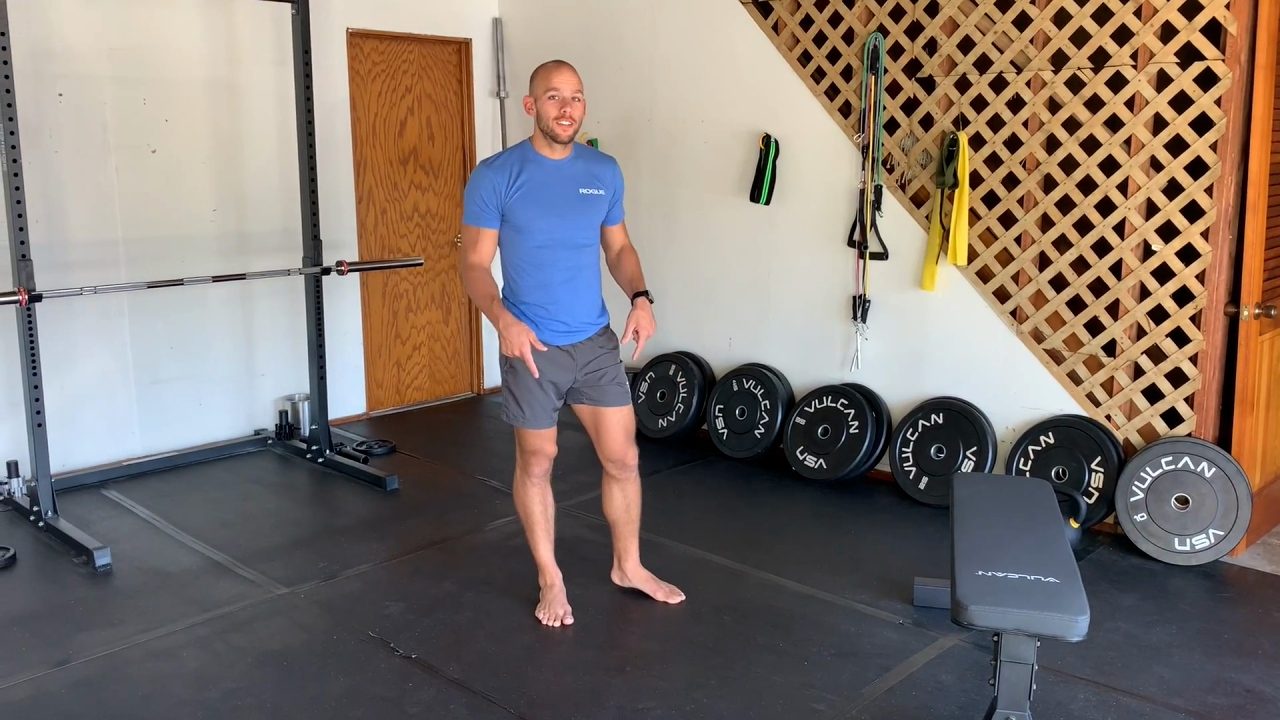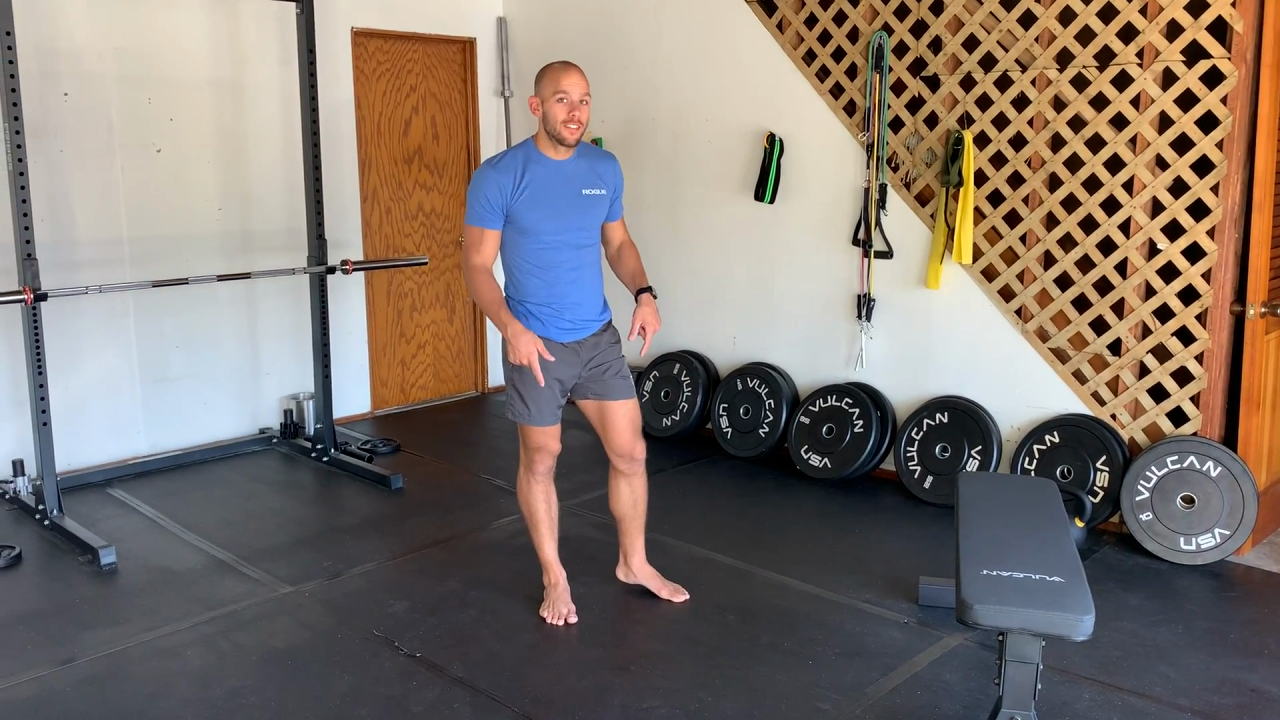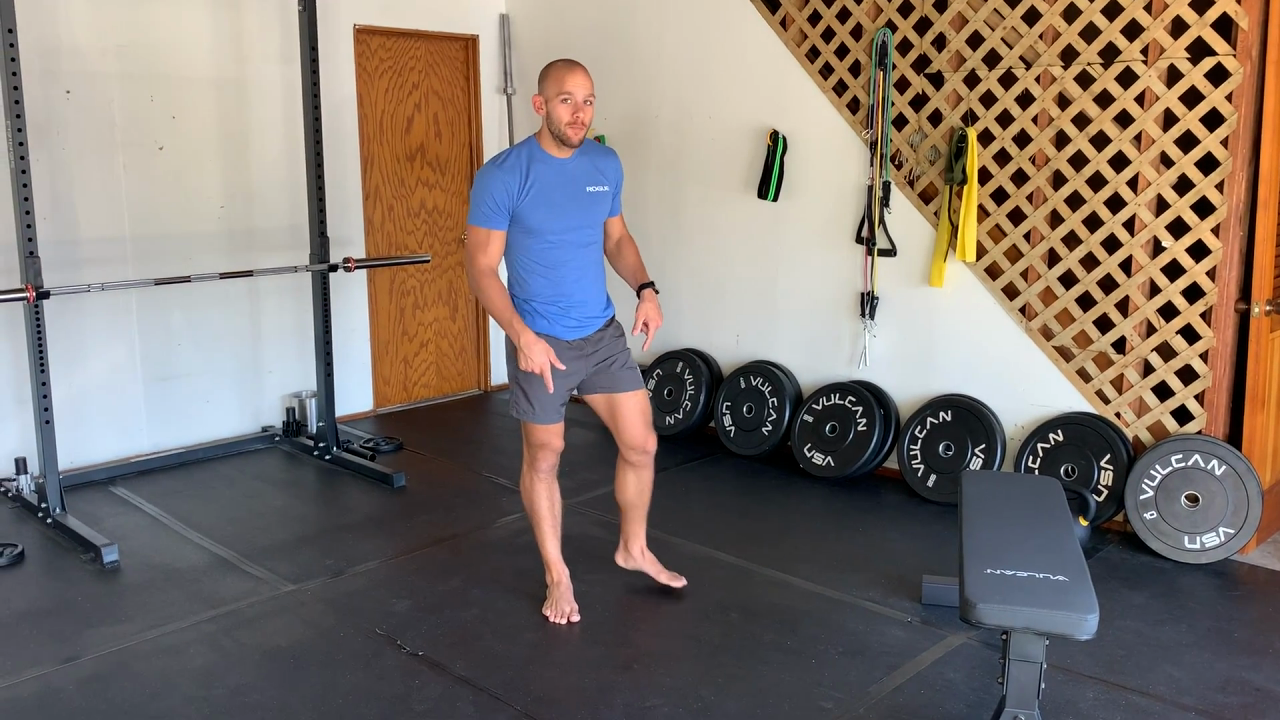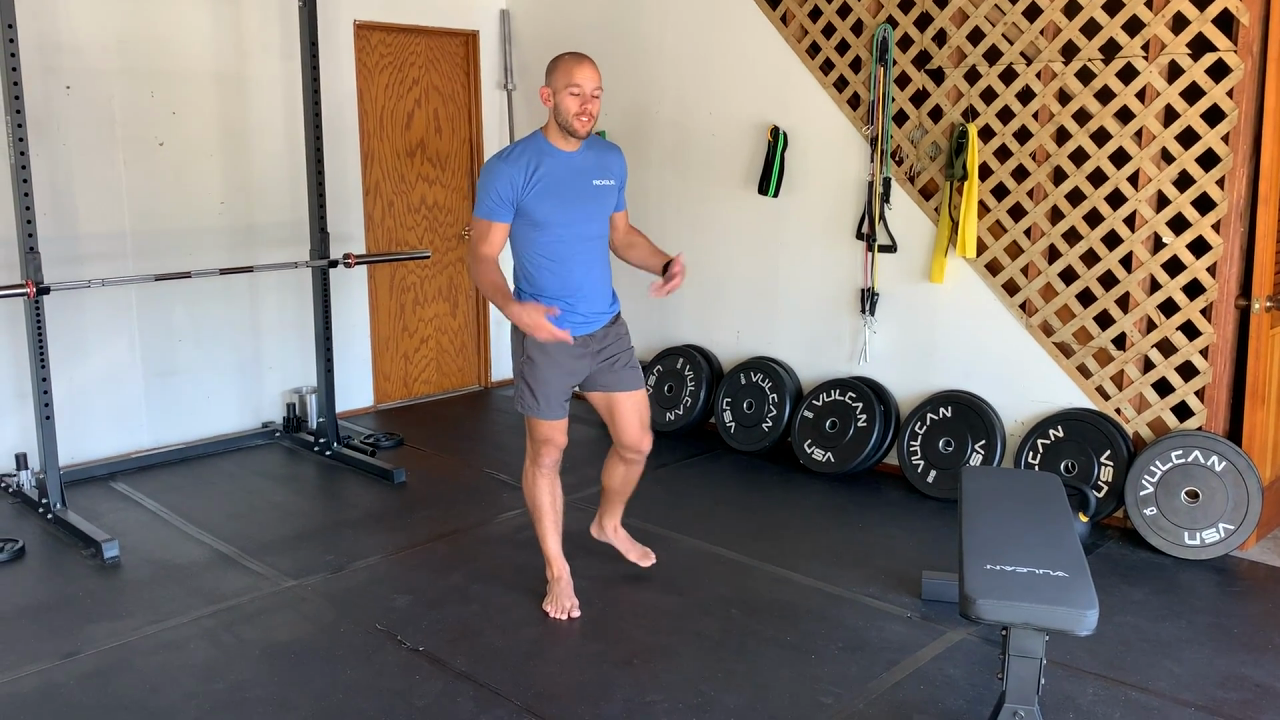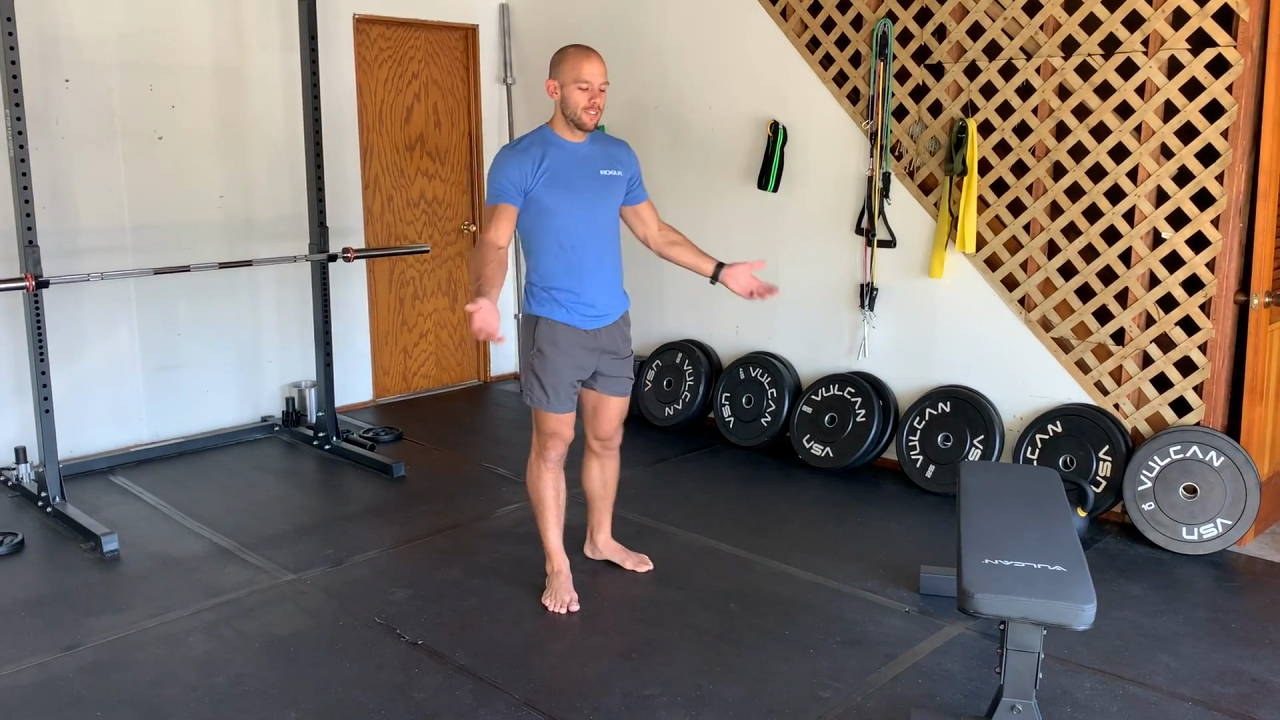
dt=0.2s
person 1, frame 1
left shoulder: (604, 170)
right shoulder: (495, 175)
right elbow: (474, 262)
left wrist: (640, 298)
right wrist: (503, 318)
left hip: (596, 341)
right hip: (533, 346)
left knee: (623, 459)
right knee: (536, 464)
left ankle: (628, 565)
right ankle: (550, 579)
person 1, frame 2
left shoulder: (604, 168)
right shoulder: (498, 176)
right elbow: (477, 264)
left wrist: (643, 294)
right wrist: (510, 327)
left hip: (598, 336)
right hip: (536, 344)
left knee: (630, 452)
right knee: (540, 461)
left ankle: (634, 562)
right ankle: (554, 577)
person 1, frame 3
left shoulder: (606, 164)
right shoulder: (502, 175)
right elbow: (482, 267)
left wrist: (645, 289)
right wrist: (523, 335)
left hip: (603, 332)
right hip: (541, 341)
left knee: (640, 444)
right knee: (544, 458)
left ankle: (634, 547)
right ankle: (557, 576)
person 1, frame 4
left shoulder: (611, 159)
right shoulder: (509, 168)
right elbow: (483, 256)
left wrist: (665, 264)
right wrist: (513, 308)
left hip: (607, 330)
right hip: (543, 335)
left knee: (636, 442)
right knee: (547, 454)
left ankle: (609, 522)
right ankle: (558, 570)
person 1, frame 5
left shoulder: (618, 156)
right shoulder: (519, 159)
left elbow: (653, 231)
right elbow: (493, 242)
left wrist: (719, 272)
right wrist: (487, 298)
left hip: (613, 326)
right hip: (555, 328)
left knee: (606, 441)
right knee: (553, 447)
left ankle: (601, 539)
right ankle: (557, 565)
